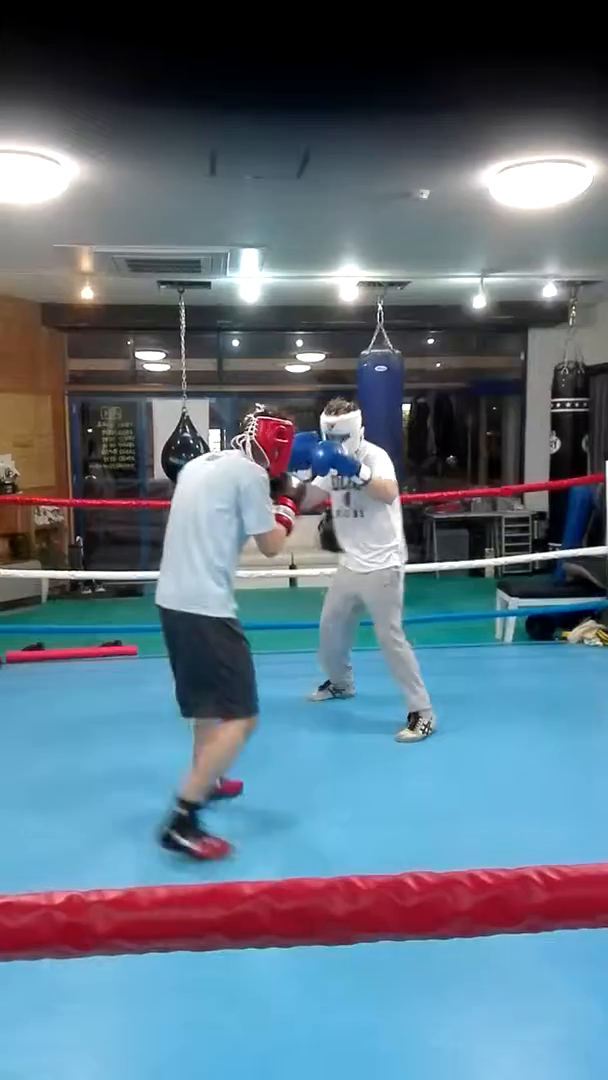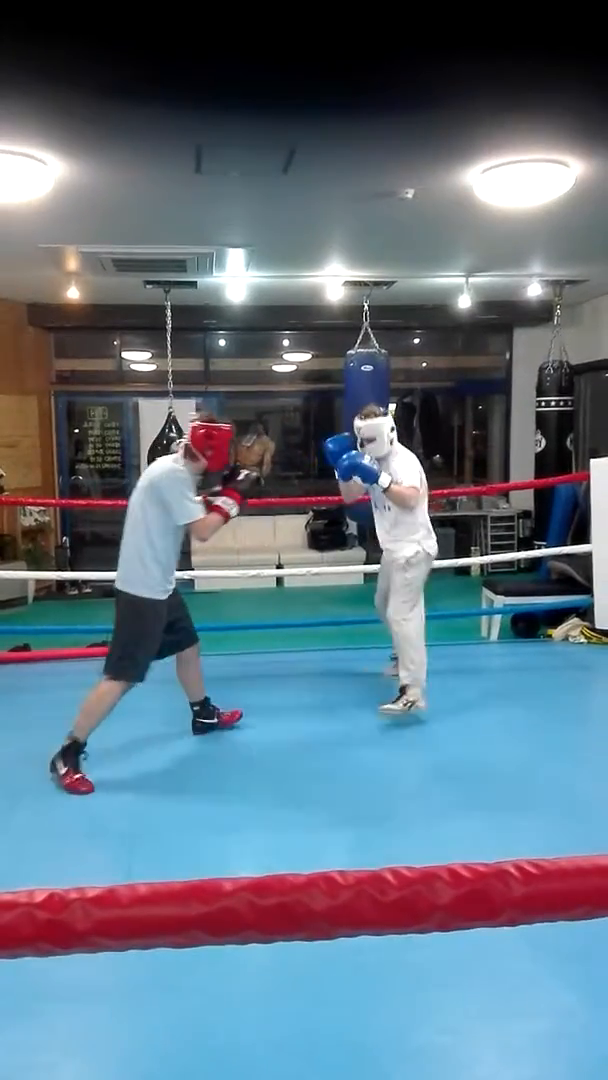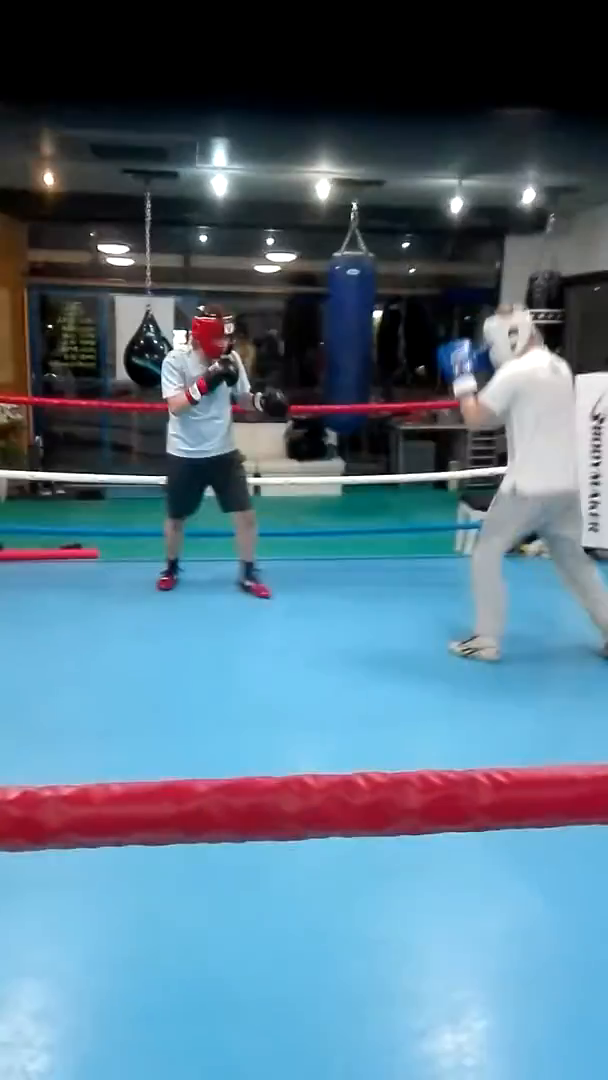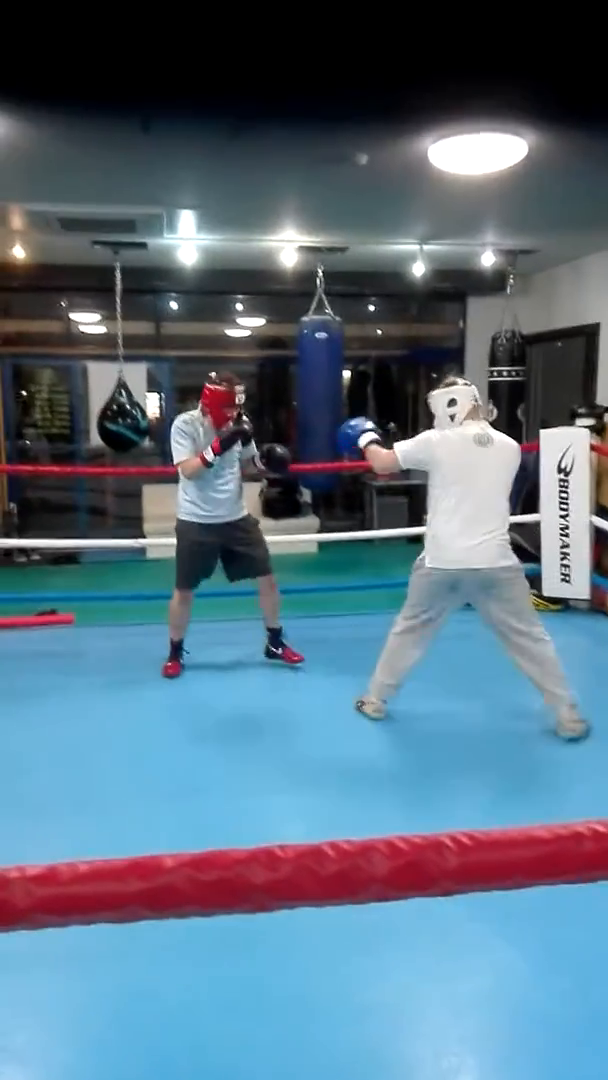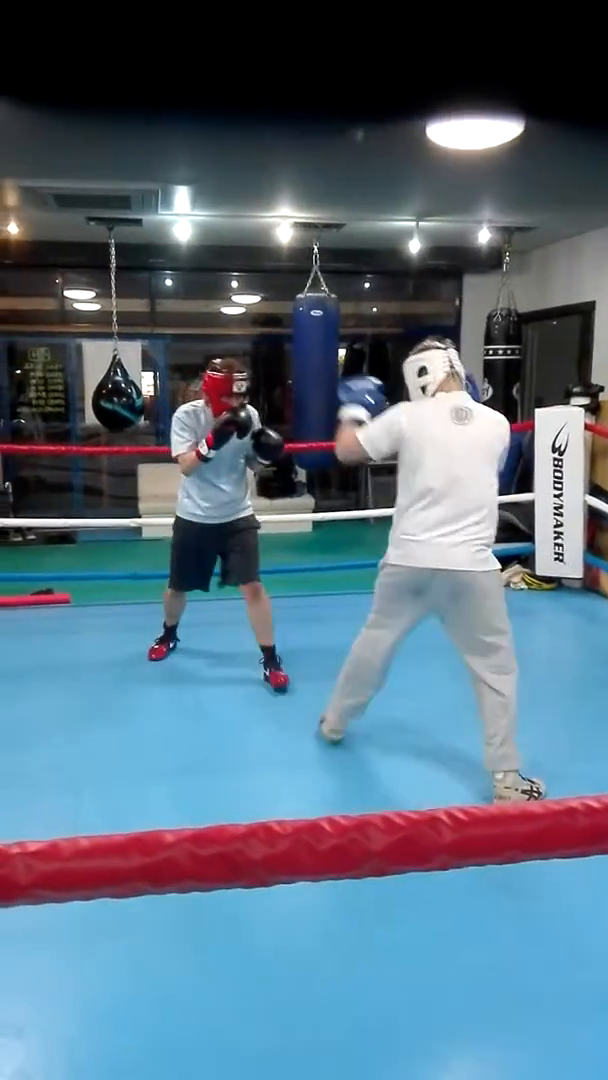
dt=1s
person 1, frame 1
left shoulder: (374, 456)
right shoulder: (328, 463)
left elbow: (389, 493)
right elbow: (305, 501)
left wrist: (355, 470)
right wrist: (299, 469)
left hip: (382, 564)
right hip: (351, 563)
left knee: (390, 636)
right knee: (330, 626)
left ankle: (422, 711)
right ankle: (339, 681)
person 1, frame 2
left shoulder: (403, 461)
right shoulder: (373, 461)
left elbow: (411, 500)
right elbow: (350, 496)
left wrist: (379, 479)
right wrist: (343, 468)
left hip: (413, 549)
right hip: (393, 549)
left knee: (401, 612)
right knee: (385, 605)
left ankle: (412, 691)
right ankle: (407, 659)
person 1, frame 3
left shoulder: (514, 372)
right shoulder: (560, 369)
left elbow: (476, 418)
left wrist: (462, 379)
left hip: (527, 486)
right hip: (565, 486)
left knee: (487, 554)
right knee: (573, 563)
left ankle: (485, 640)
person 1, frame 4
left shoulder: (436, 441)
right shoulder: (509, 448)
left elbow: (382, 464)
left wrist: (365, 435)
left hip: (443, 563)
right hip: (496, 564)
left knee: (409, 631)
right knee: (528, 637)
left ankle: (374, 699)
right ankle: (566, 713)
person 1, frame 5
left shoulder: (406, 417)
right shoulder: (497, 423)
left elbow: (346, 451)
left wrist: (354, 408)
left hip: (408, 561)
right hip: (472, 567)
left knee: (375, 644)
right knee: (496, 669)
left ankle: (335, 720)
right ankle: (505, 777)
person 2, frame 1
left shoulder: (196, 465)
right shoulder: (250, 473)
right elbow: (271, 546)
right wrist: (286, 502)
left hip: (171, 600)
right hip: (206, 607)
left knee: (204, 694)
right knee: (239, 717)
left ankle: (205, 778)
right ankle: (183, 821)
person 2, frame 2
left shoulder: (175, 469)
right shoulder: (172, 474)
left elbow: (187, 516)
right elbow: (201, 531)
left wrist: (219, 496)
right wrist: (232, 497)
left hip: (160, 586)
right hip: (142, 590)
left knee: (189, 649)
right knee: (121, 678)
left ankle: (204, 715)
right ankle: (68, 756)
person 2, frame 3
left shoulder: (231, 359)
right shoulder: (175, 360)
left elbow: (243, 399)
right elbow: (175, 406)
left wrist: (262, 401)
right wrist: (206, 382)
left hip: (223, 452)
right hip: (184, 455)
left knee: (245, 514)
right knee: (176, 518)
left ankle: (248, 574)
right ankle: (171, 568)
person 2, frame 4
left shoulder: (241, 423)
right shoulder: (185, 424)
right elbow: (188, 470)
left wrist: (266, 458)
right wrist: (219, 444)
left hip: (235, 517)
right hip: (195, 521)
left knee: (267, 579)
right knee: (184, 589)
left ankle: (275, 642)
right ankle: (175, 652)
person 2, frame 5
left shoulder: (248, 414)
right shoulder: (186, 415)
right elbow: (185, 465)
left wrist: (265, 451)
right wrist: (213, 439)
left hip: (237, 517)
right hip: (194, 518)
left knee: (252, 587)
right knee: (177, 588)
left ankle: (270, 661)
right ankle: (169, 634)
